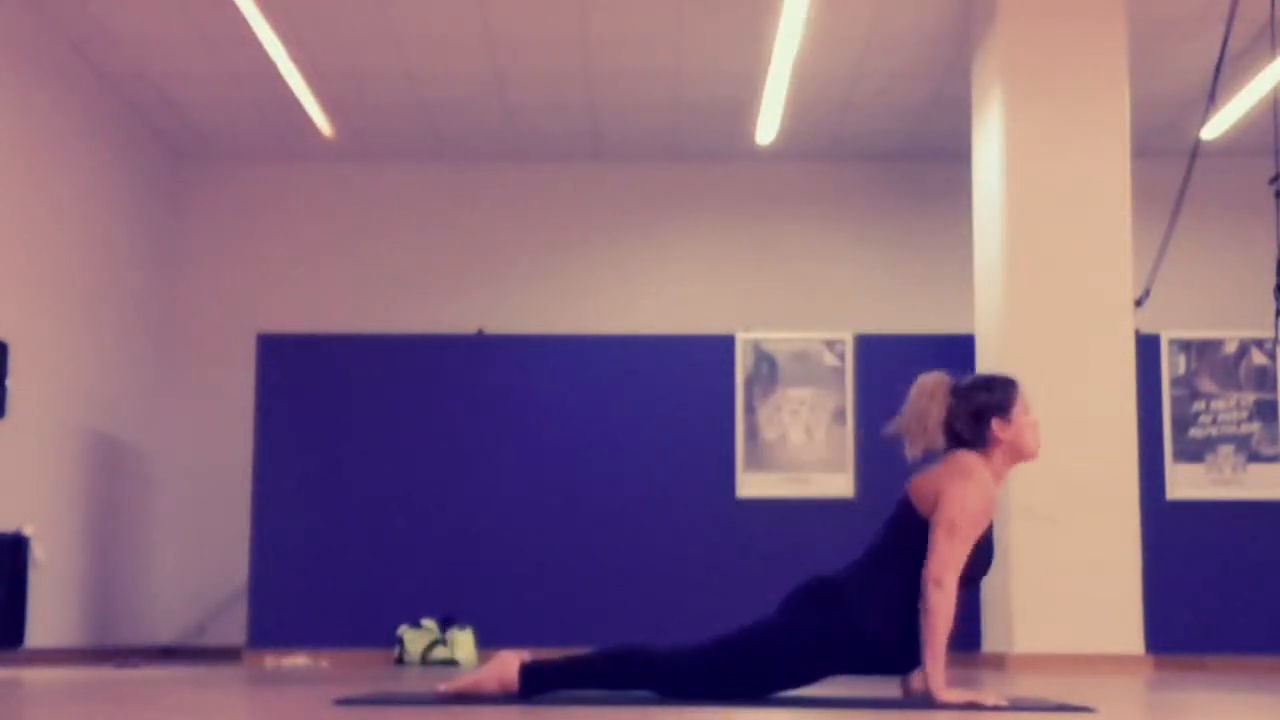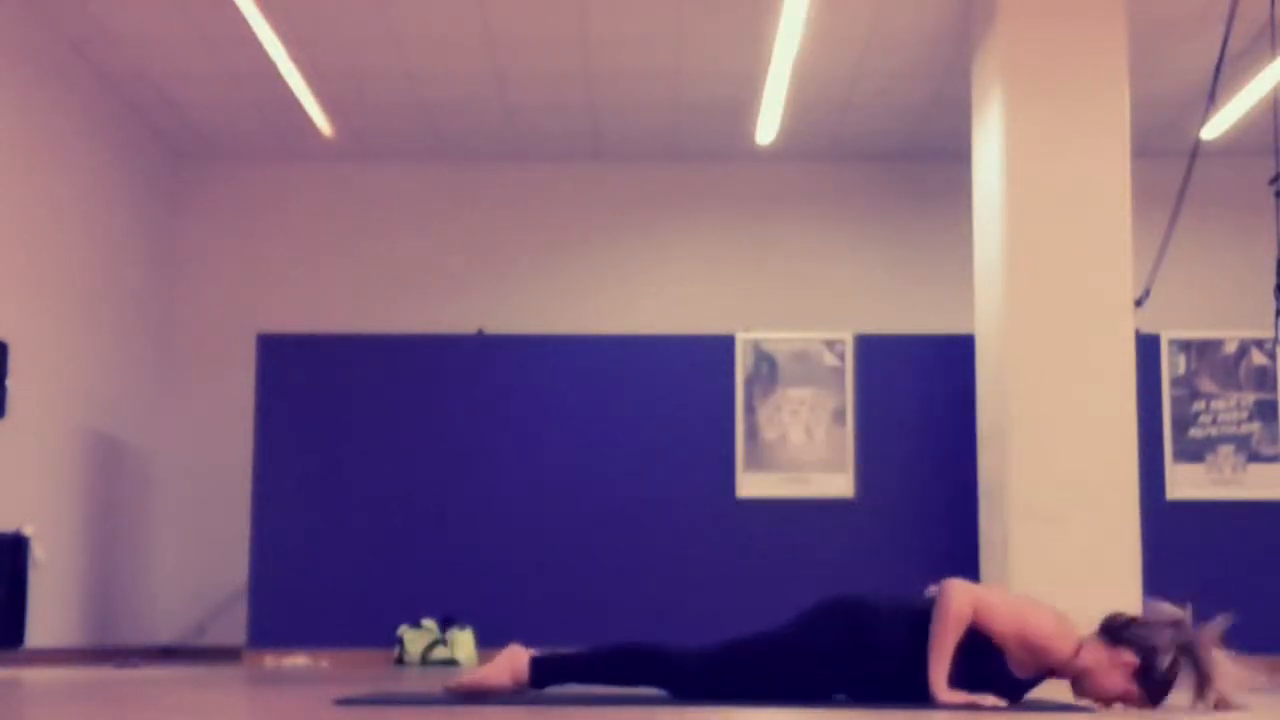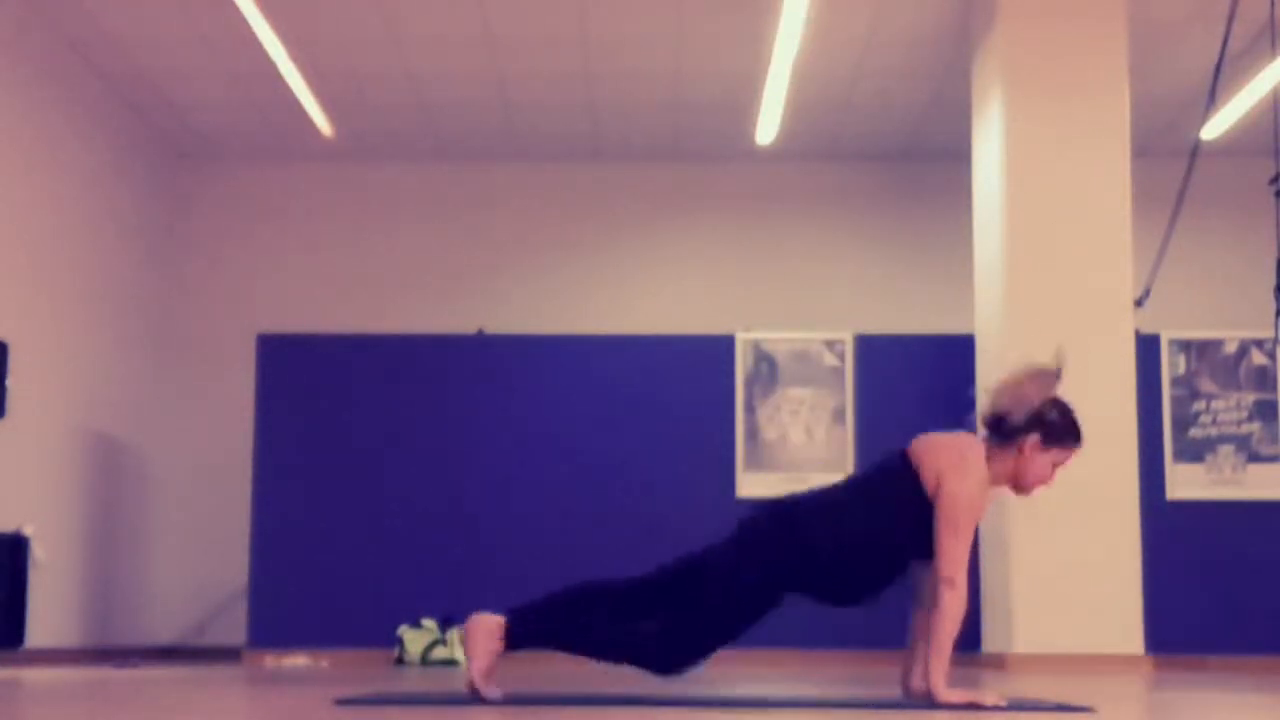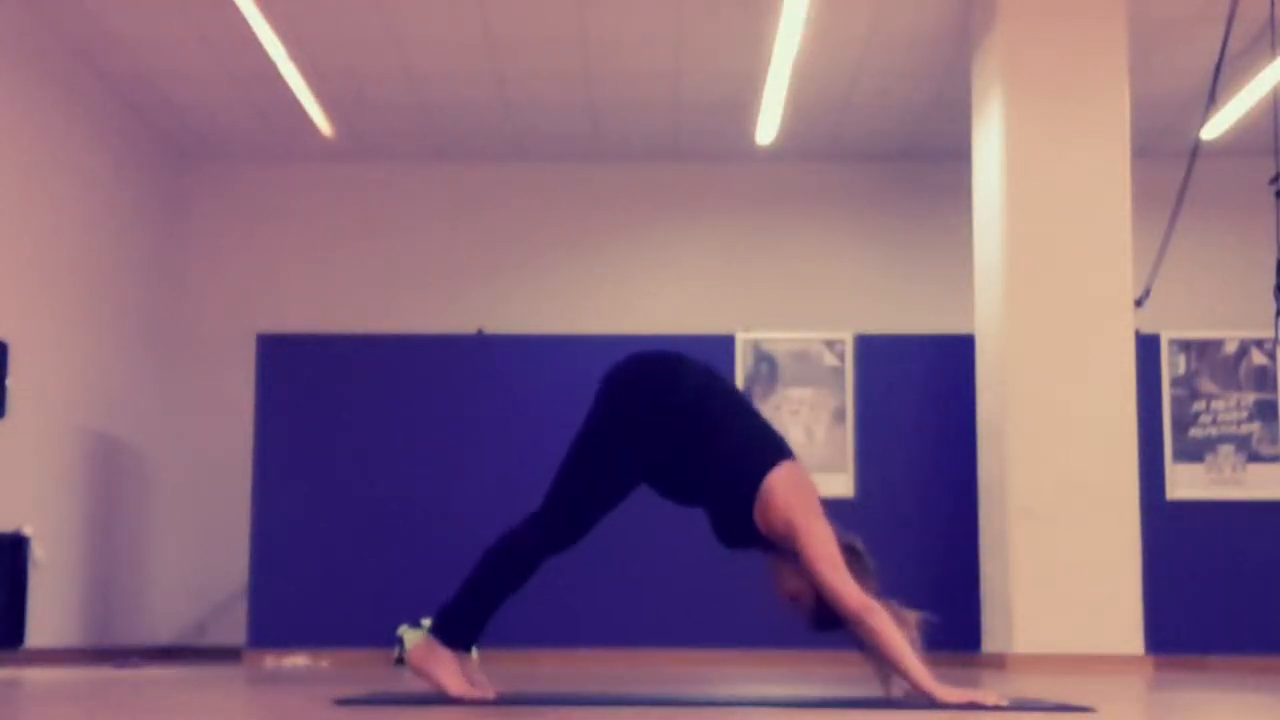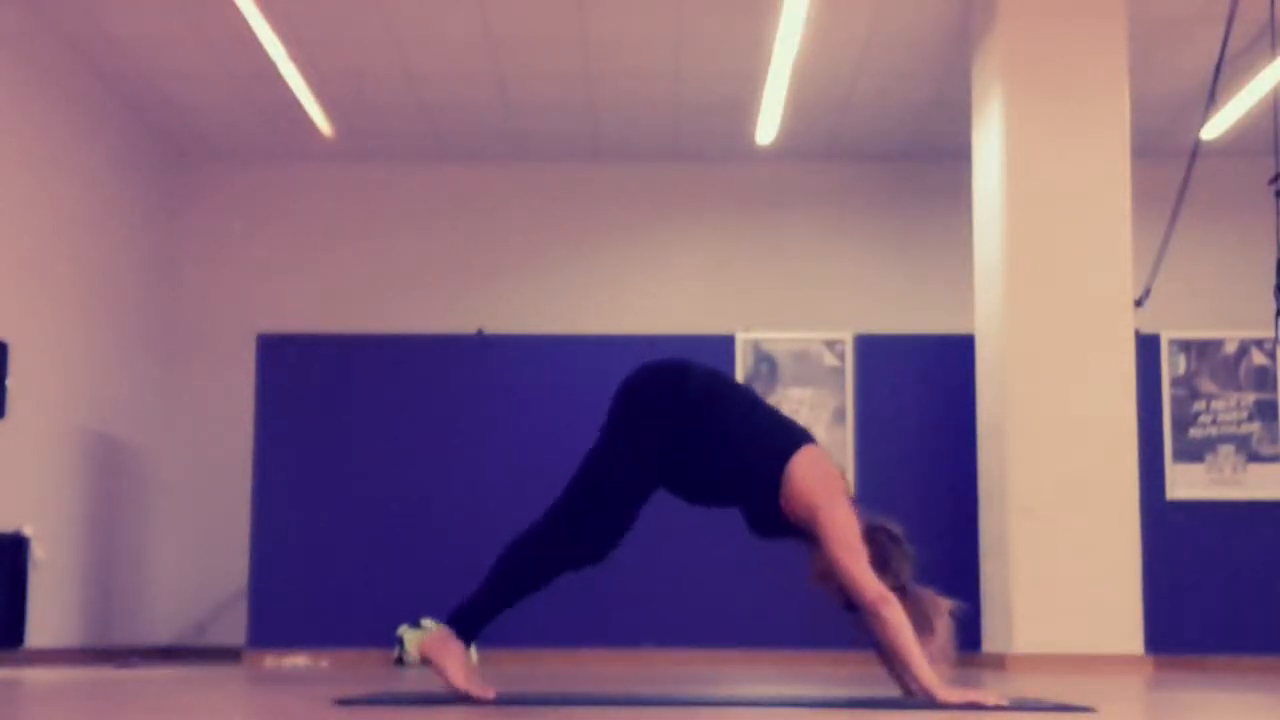
dt=0.4s
person 1, frame 1
left shoulder: (959, 473)
right shoulder: (971, 479)
left elbow: (930, 580)
right elbow: (939, 581)
left wrist: (921, 667)
right wrist: (936, 679)
left hip: (840, 621)
right hip: (836, 627)
left knee: (682, 669)
right knee: (680, 674)
left ankle: (528, 666)
right ankle: (521, 674)
person 1, frame 2
left shoulder: (1060, 642)
right shoulder: (1054, 641)
left elbow: (948, 593)
right elbow: (960, 593)
right wrist: (936, 685)
left hip: (862, 646)
right hip: (848, 646)
left knee: (690, 670)
right knee: (690, 672)
left ankle: (531, 662)
right ankle: (532, 667)
person 1, frame 3
left shoulder: (958, 456)
right shoulder: (968, 463)
left elbow: (930, 578)
right elbow: (949, 582)
left wrist: (916, 669)
right wrist: (939, 683)
left hip: (804, 547)
right hip: (789, 546)
left knee: (640, 599)
right knee: (664, 648)
left ankle: (503, 625)
right ankle: (499, 632)
person 1, frame 4
left shoulder: (803, 529)
right shoulder: (798, 524)
left elbow: (861, 610)
right elbow: (861, 610)
left wrist: (926, 682)
right wrist: (934, 689)
left hip: (669, 407)
right hip: (651, 401)
left knee: (557, 529)
right knee: (554, 526)
left ankle: (452, 646)
right ankle: (440, 644)
person 1, frame 5
left shoulder: (835, 514)
right shoulder: (827, 507)
left elbow: (877, 602)
right elbow: (877, 599)
left wrist: (923, 682)
right wrist: (936, 688)
left hip: (676, 416)
right hip: (662, 408)
left knee: (586, 541)
right knee: (569, 532)
left ankle: (454, 637)
right ankle: (449, 637)
